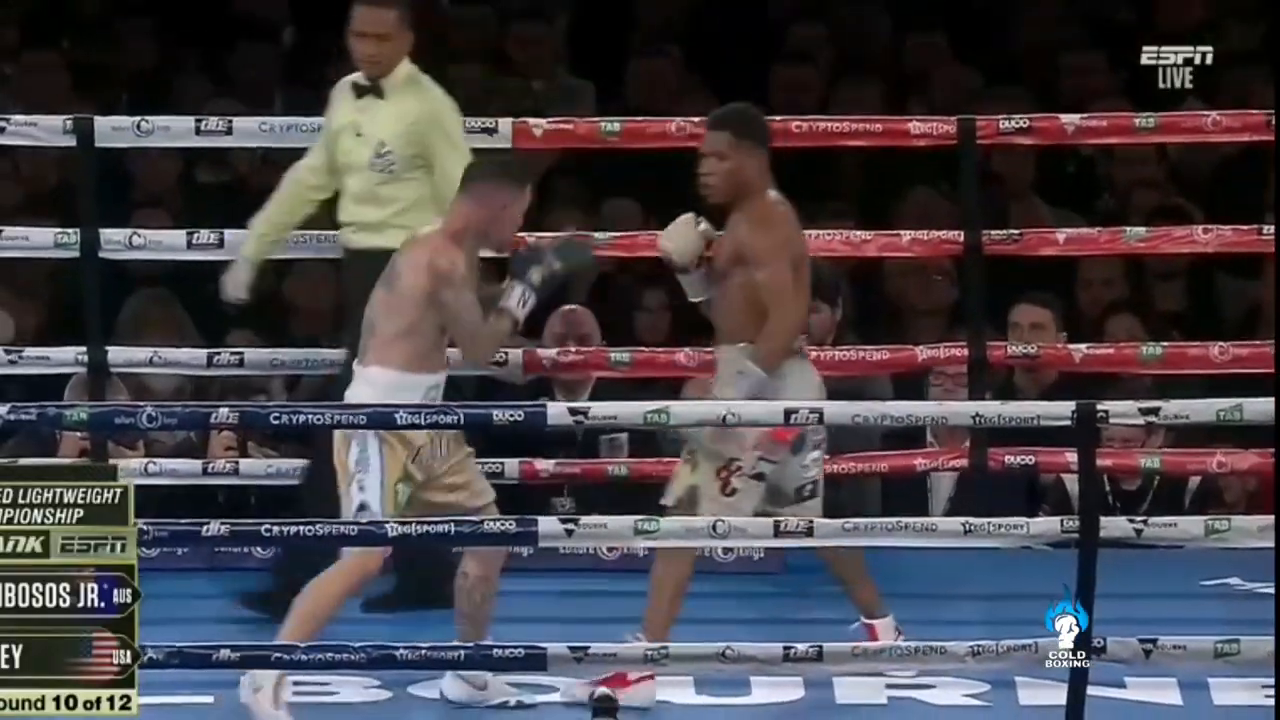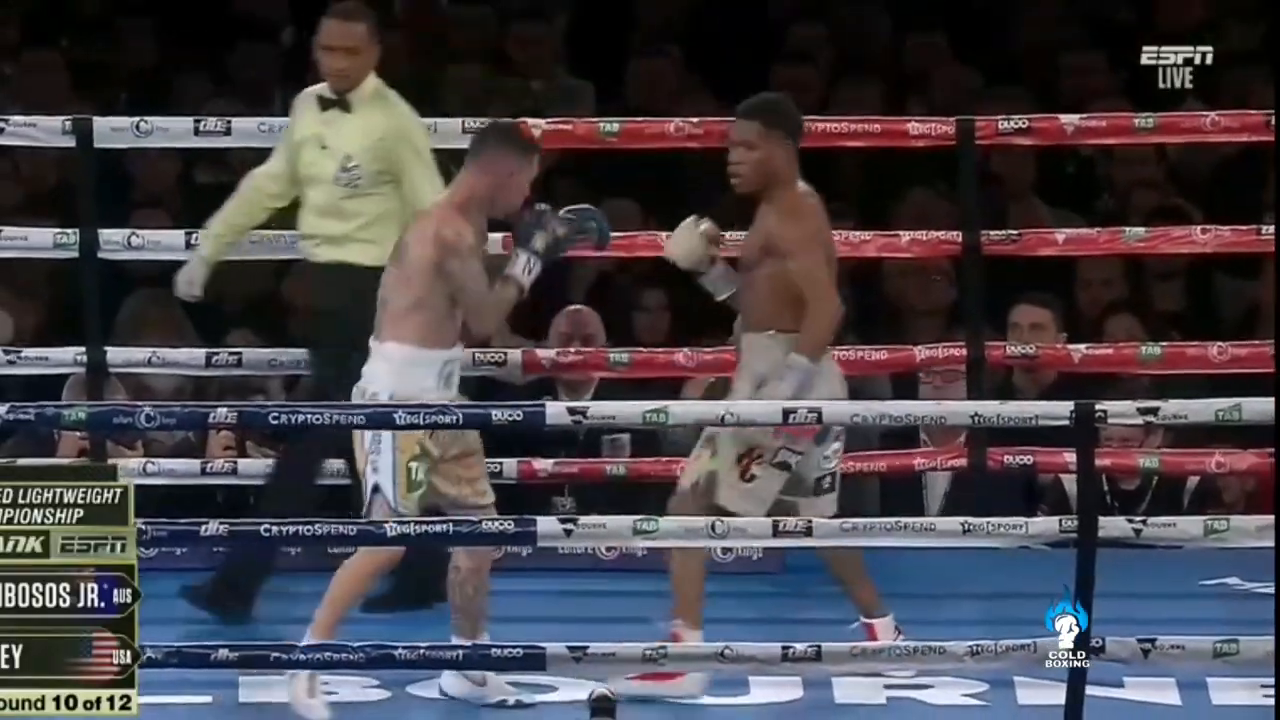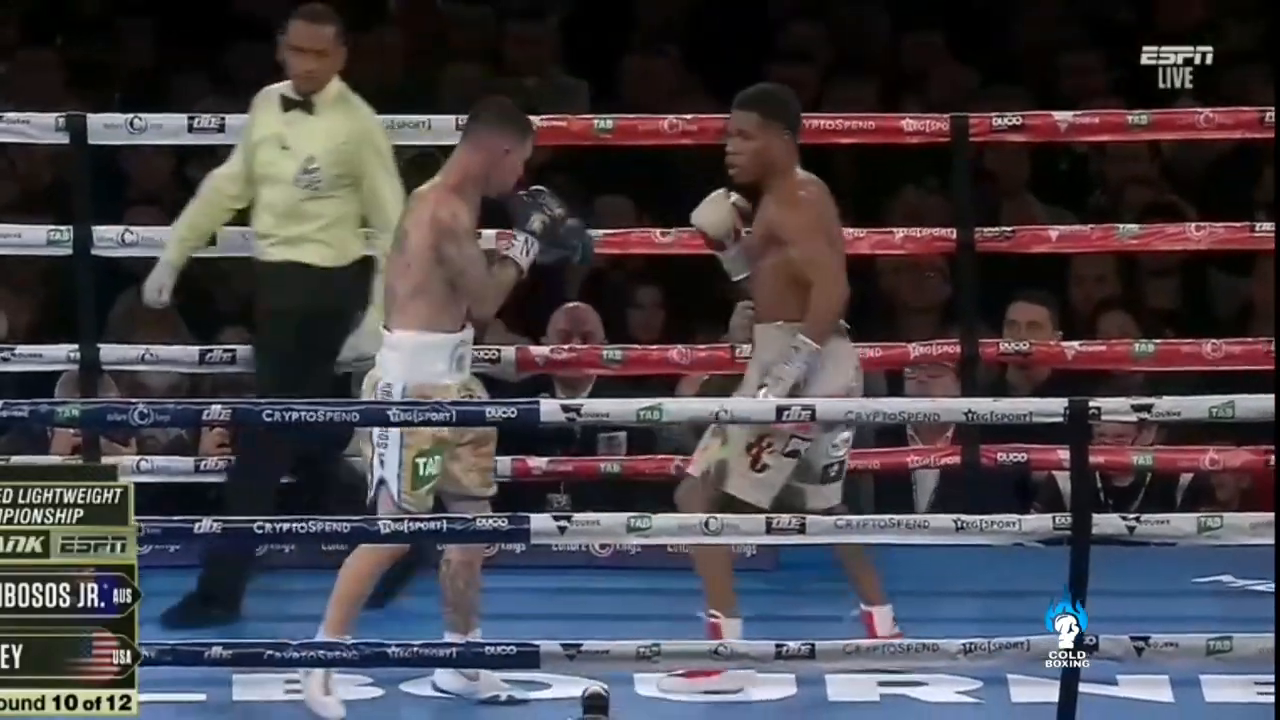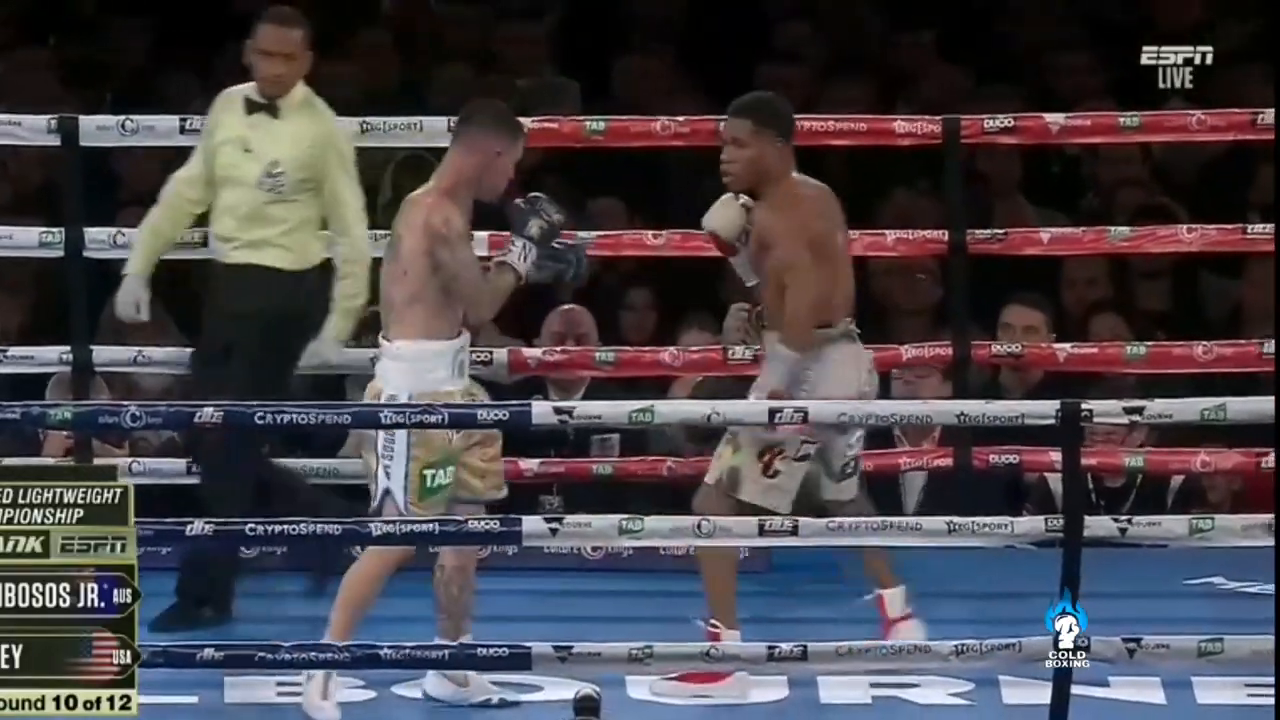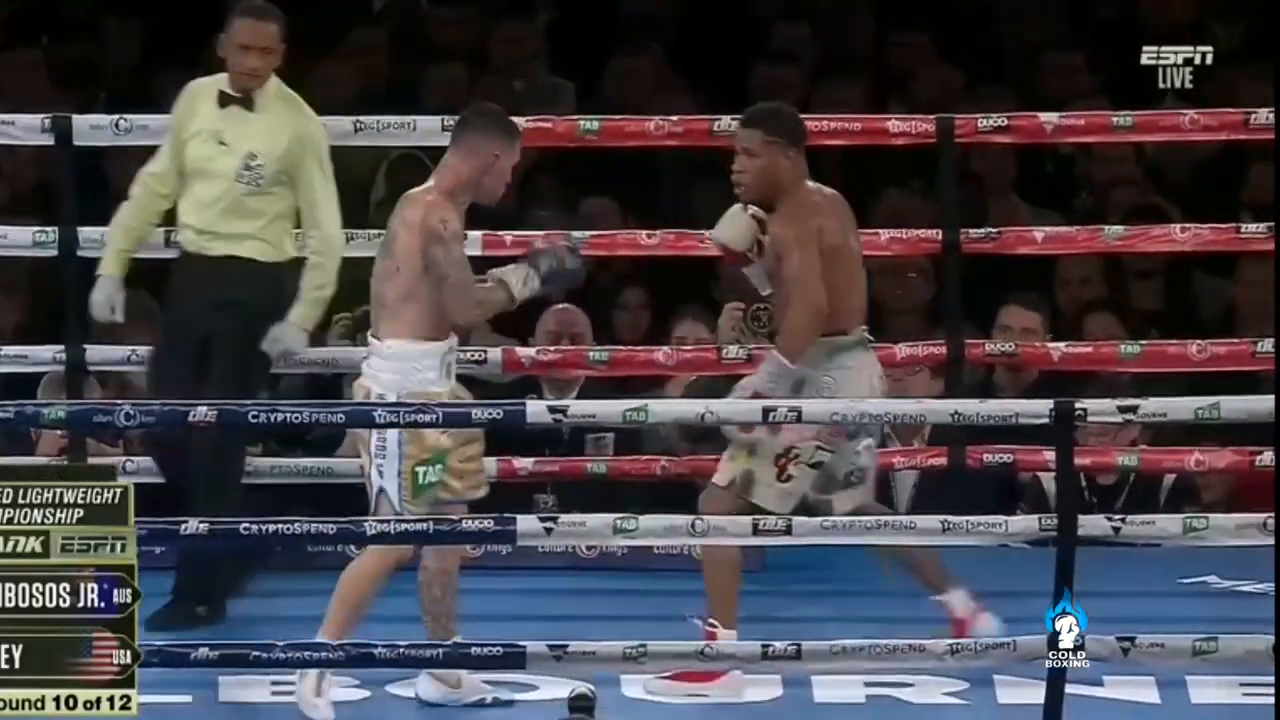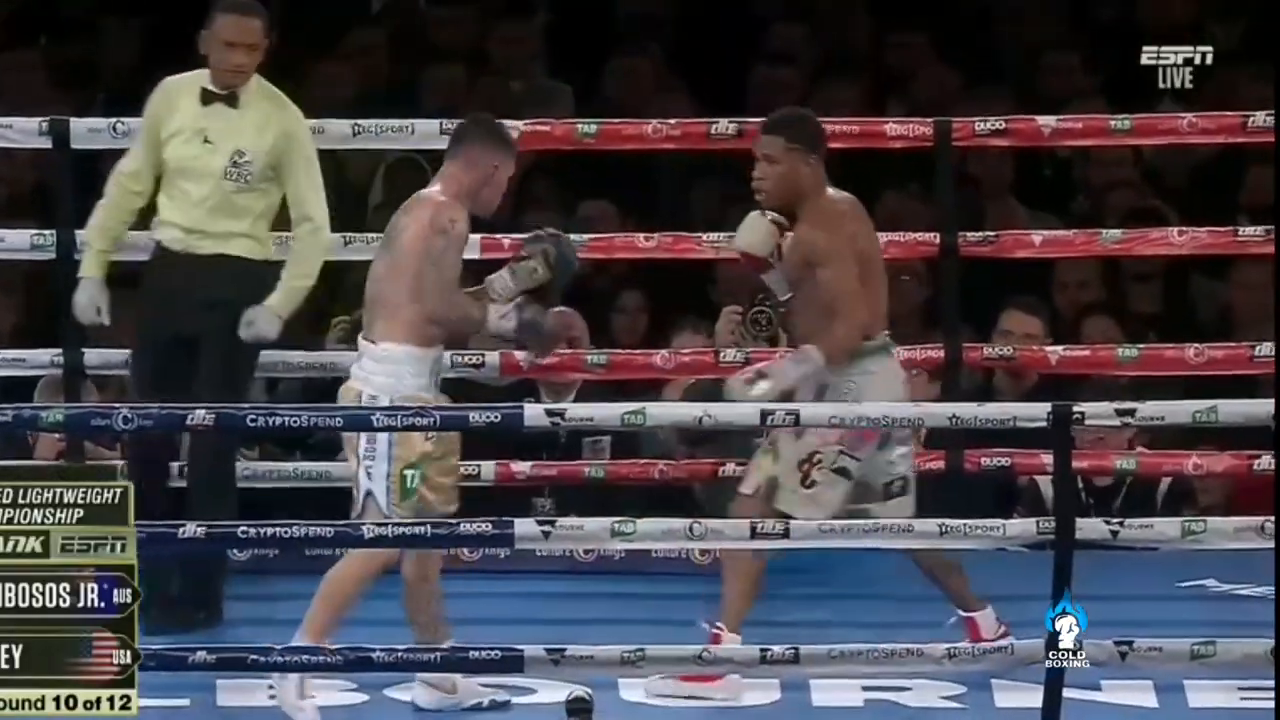
dt=0.1s
person 1, frame 1
left shoulder: (429, 105)
right shoulder: (344, 94)
right elbow: (311, 177)
right wrist: (252, 250)
right hip: (360, 268)
left ankle: (295, 579)
right ankle: (427, 566)
person 1, frame 2
left shoulder: (395, 122)
right shoulder: (306, 105)
right elbow: (269, 186)
right wrist: (206, 250)
left hip: (366, 287)
right hip: (325, 281)
left knee: (309, 437)
left ankle: (241, 579)
person 1, frame 3
left shoulder: (357, 125)
right shoulder: (267, 105)
left elbow: (392, 224)
right elbow: (228, 187)
left wrist: (382, 312)
right wrist: (171, 257)
left hip: (321, 288)
right hip: (272, 281)
left knee: (261, 436)
right knee: (307, 442)
left ankle: (219, 589)
person 1, frame 4
left shoulder: (322, 132)
right shoulder: (226, 107)
left elbow: (352, 235)
right elbow: (187, 192)
left wrist: (338, 326)
right wrist: (138, 268)
left hip: (281, 293)
right hip: (226, 284)
left knee: (230, 442)
right knee: (209, 438)
left ankle: (205, 591)
right ankle: (331, 523)
person 1, frame 5
left shoulder: (297, 124)
right shoulder: (194, 98)
left elbow: (324, 229)
right elbow: (156, 186)
left wrist: (301, 318)
right wrist: (111, 268)
left hip: (254, 285)
right hip: (192, 275)
left knee: (216, 438)
right knee: (165, 430)
left ankle: (201, 591)
right ankle: (235, 545)
person 1, frame 6
left shoulder: (283, 120)
right shoulder: (169, 97)
left elbow: (312, 223)
right elbow: (128, 186)
left wrist: (279, 306)
right wrist: (92, 271)
left hip: (237, 282)
right hip: (169, 274)
left knee: (211, 442)
right knee: (145, 434)
left ankle: (197, 593)
right ankle: (148, 573)
person 2, frame 1
left shoulder: (447, 248)
right shoulder: (443, 257)
left elbow: (461, 330)
right elbow: (478, 348)
left wrist: (533, 272)
right wrist: (526, 289)
left hip: (422, 423)
right hip: (380, 423)
left knee: (488, 539)
right knee: (364, 560)
left ankle: (468, 674)
person 2, frame 2
left shoulder: (459, 221)
right shoulder: (449, 227)
left elbow: (472, 302)
right elbow: (484, 320)
left wrist: (555, 237)
right wrist: (530, 257)
left hip: (437, 398)
right hip: (397, 398)
right knee: (388, 540)
left ankle: (467, 669)
right ankle: (309, 665)
person 2, frame 3
left shoulder: (454, 202)
right shoulder: (445, 209)
left elbow: (471, 286)
right elbow: (484, 303)
left wrist: (540, 239)
right wrist: (527, 239)
left hip: (450, 383)
right hip: (410, 387)
left knee: (470, 524)
right knee: (392, 535)
left ankle: (461, 664)
right ankle: (319, 664)
person 2, frame 4
left shoulder: (440, 207)
right shoulder: (440, 214)
left elbow: (462, 297)
right elbow: (480, 307)
left wrist: (530, 249)
right wrist: (526, 247)
left hip: (448, 388)
right hip: (413, 393)
right knee: (395, 542)
person 2, frame 5
left shoulder: (434, 206)
right shoulder: (436, 212)
left elbow: (451, 300)
right elbow: (464, 310)
left wrist: (524, 272)
right wrist: (527, 279)
left hip: (433, 388)
right hip: (401, 391)
right knee: (395, 541)
right ankle: (316, 670)
person 2, frame 6
left shoulder: (427, 210)
right shoulder: (444, 213)
left elbow: (452, 305)
right elbow: (436, 306)
left wrist: (526, 272)
right wrist: (505, 318)
left hip: (414, 393)
right hip: (388, 393)
left knee: (425, 542)
right knee: (380, 544)
right ankle: (294, 670)
person 3, frame 1
left shoulder: (756, 224)
right shoulder: (759, 218)
left elbow: (788, 315)
left wrist: (742, 390)
right wrist: (691, 270)
left hip: (764, 383)
right hip: (789, 381)
left knee: (680, 519)
right knee: (806, 518)
right ankle: (885, 636)
person 3, frame 2
left shoulder: (786, 216)
right shoulder: (791, 205)
left elbow: (825, 307)
left wrist: (783, 387)
right wrist: (709, 269)
left hip: (786, 378)
right hip: (806, 380)
left knee: (689, 508)
right knee: (816, 517)
right ankle: (884, 637)
person 3, frame 3
left shoulder: (786, 205)
right shoulder: (800, 192)
left elbow: (831, 290)
left wrist: (788, 376)
right wrist: (731, 248)
left hip: (793, 365)
right hip: (822, 365)
left knee: (697, 497)
right knee: (822, 503)
right ankle: (883, 629)
person 3, frame 4
left shoulder: (780, 210)
right shoulder: (815, 195)
left elbow: (802, 300)
left wrist: (775, 385)
right wrist: (741, 251)
left hip: (809, 368)
right hip: (843, 362)
left knee: (714, 504)
right knee: (836, 494)
right ankle: (899, 615)
person 3, frame 5
left shoulder: (794, 217)
right shoulder: (824, 204)
left elbow: (808, 310)
left wrist: (760, 385)
right wrist: (753, 262)
left hip: (822, 375)
right hip: (855, 370)
left knee: (719, 504)
right knee: (853, 503)
right ankle: (963, 612)
person 3, frame 6
left shoulder: (816, 226)
right shoulder: (838, 210)
left elbow: (857, 316)
left wrist: (787, 373)
right wrist: (771, 270)
left hip: (847, 387)
right hip: (876, 379)
left knee: (751, 511)
right knee: (891, 514)
right ankle: (985, 627)
